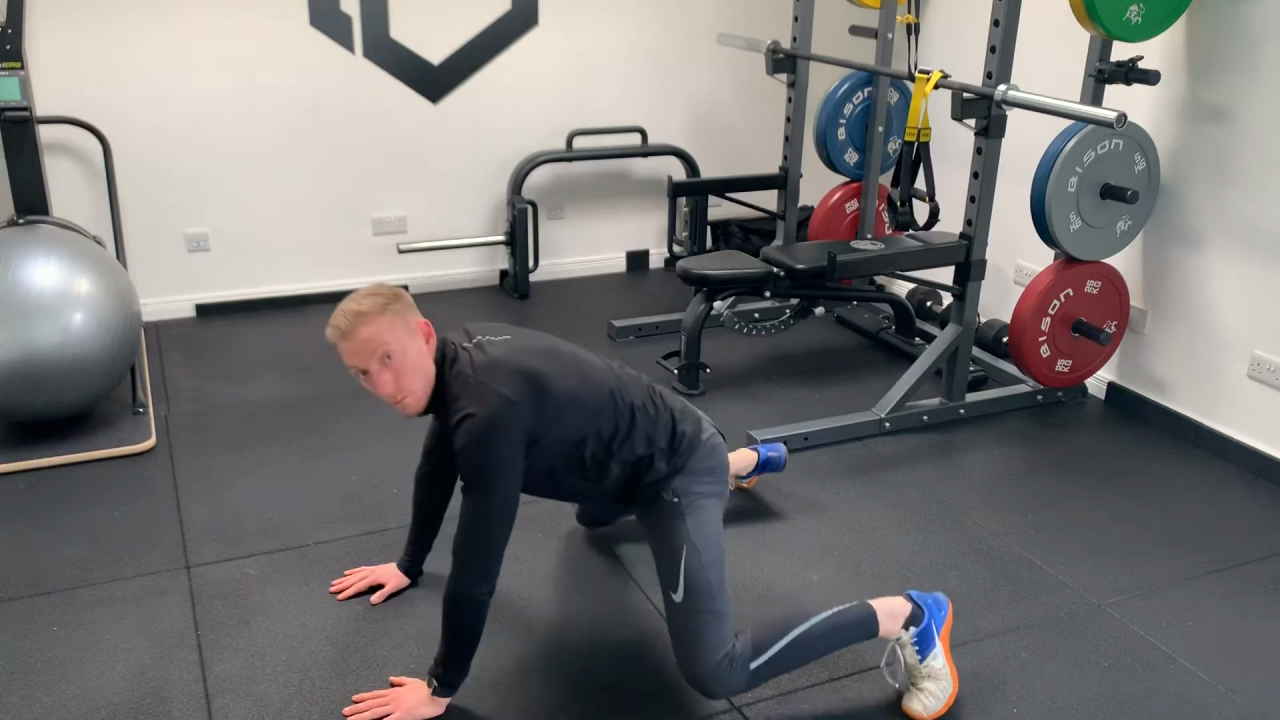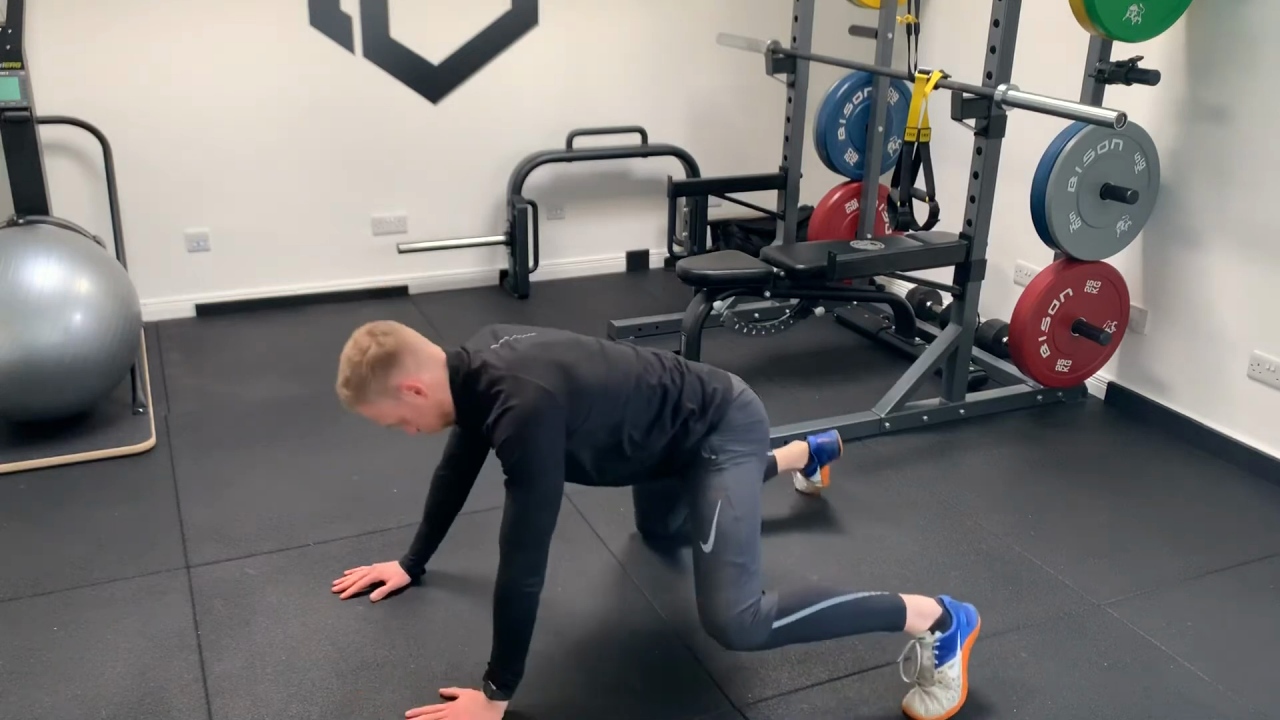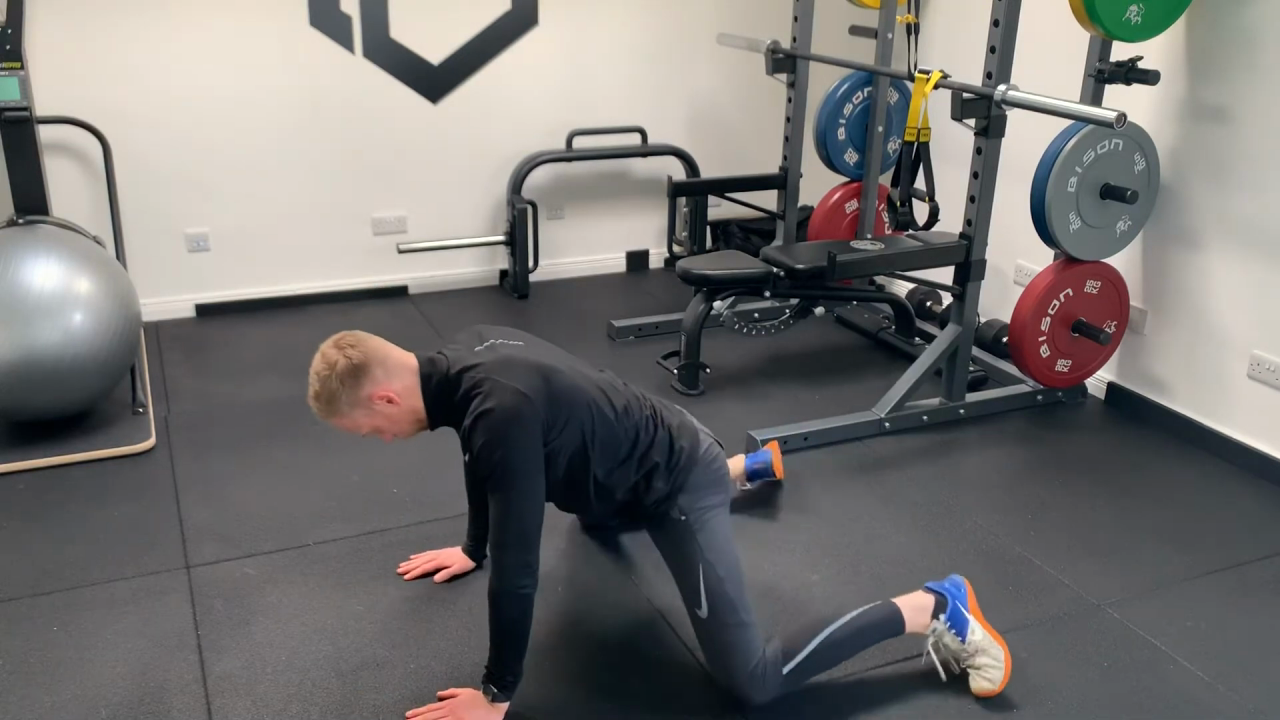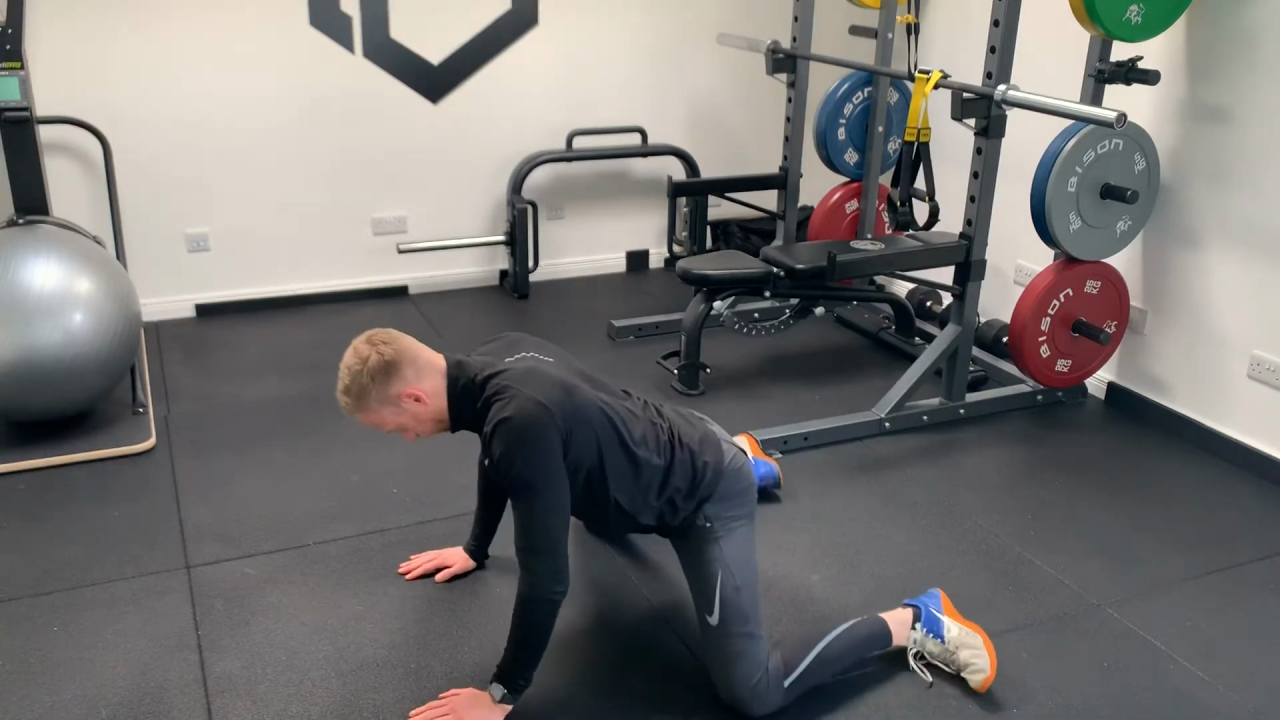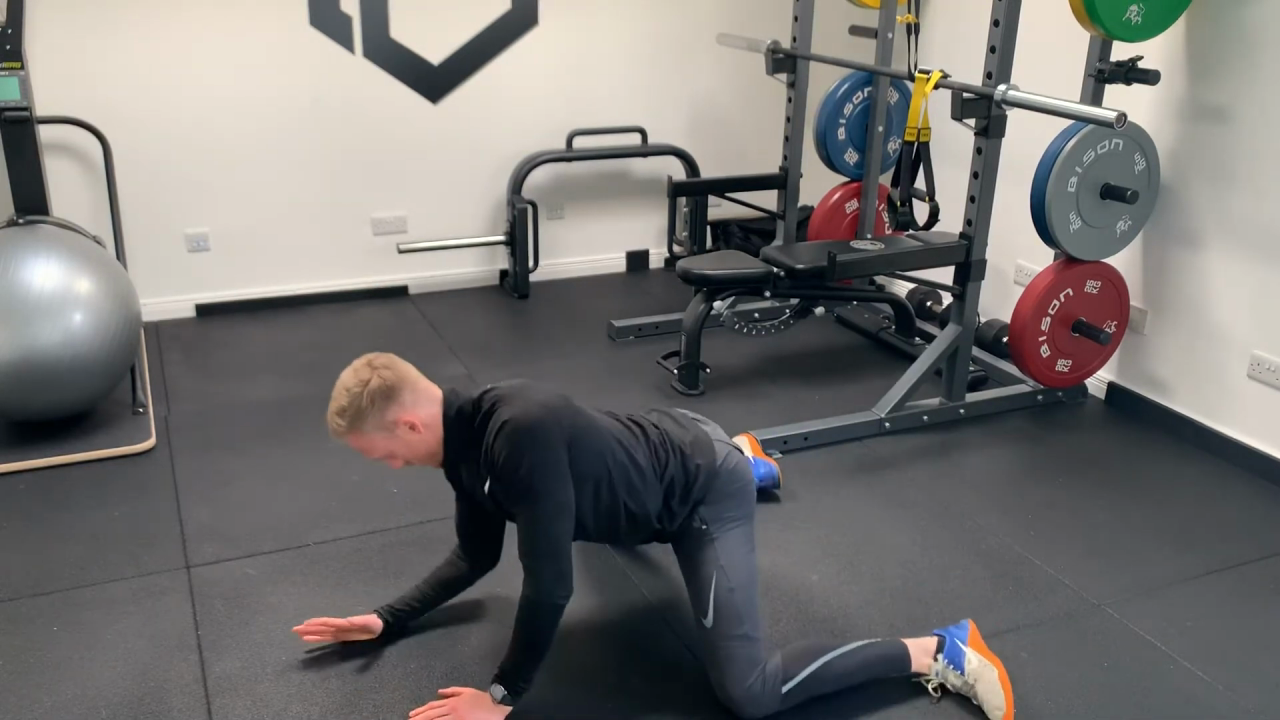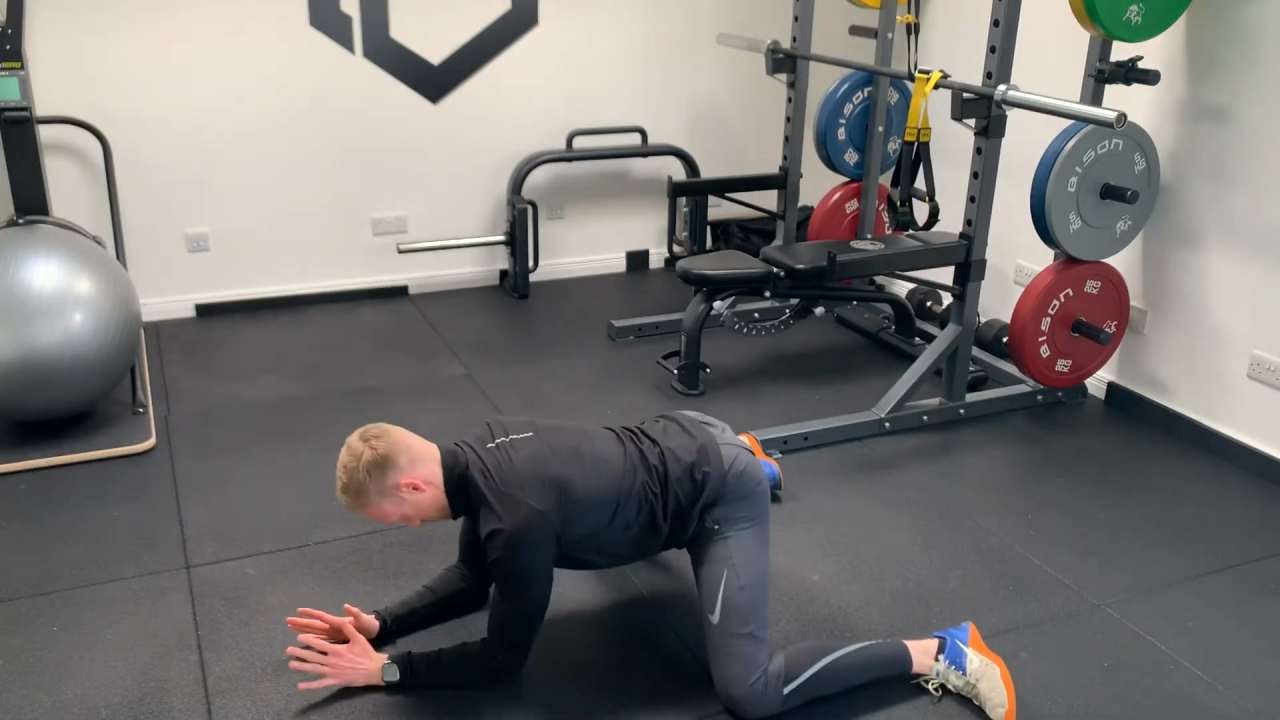
dt=0.7s
person 1, frame 1
left shoulder: (488, 407)
right shoulder: (457, 357)
left elbow: (478, 563)
right elbow: (437, 469)
right wrist: (407, 565)
left hip: (677, 468)
right hip: (639, 448)
right knee: (595, 518)
left ankle: (908, 616)
right ankle: (747, 461)
person 1, frame 2
left shoulder: (526, 405)
right shoulder: (474, 365)
left elbow: (524, 561)
right elbow: (458, 464)
right wrist: (410, 563)
left hip: (722, 424)
right hip: (673, 423)
left knee: (736, 620)
right knee: (659, 529)
left ankle: (935, 620)
right ankle: (805, 452)
person 1, frame 3
left shoulder: (500, 410)
right shoulder: (464, 358)
left elbow: (518, 567)
right elbow: (482, 464)
right wrist: (471, 548)
left hip: (678, 483)
right hip: (642, 454)
right knee: (595, 517)
left ankle: (936, 607)
right ankle: (744, 469)
person 1, frame 4
left shoulder: (521, 419)
right shoulder: (490, 361)
left elbow: (546, 577)
right elbow: (494, 461)
right wrist: (473, 549)
left hip: (707, 493)
right hip: (673, 449)
right knee: (589, 511)
left ankle: (914, 622)
right ankle: (744, 459)
person 1, frame 5
left shoulder: (521, 431)
right shoulder: (468, 433)
left elbow: (549, 583)
right elbow: (475, 556)
right wrist: (383, 620)
left hip: (706, 492)
right hip: (670, 444)
right knee: (588, 512)
left ankle: (934, 653)
right ankle: (742, 455)
person 1, frame 6
left shoulder: (516, 517)
right shoulder: (476, 454)
left elbow: (504, 656)
right elbow: (471, 580)
right wrist: (381, 623)
left hip: (722, 494)
right hip: (681, 439)
left ankle: (938, 654)
right ankle: (748, 457)
